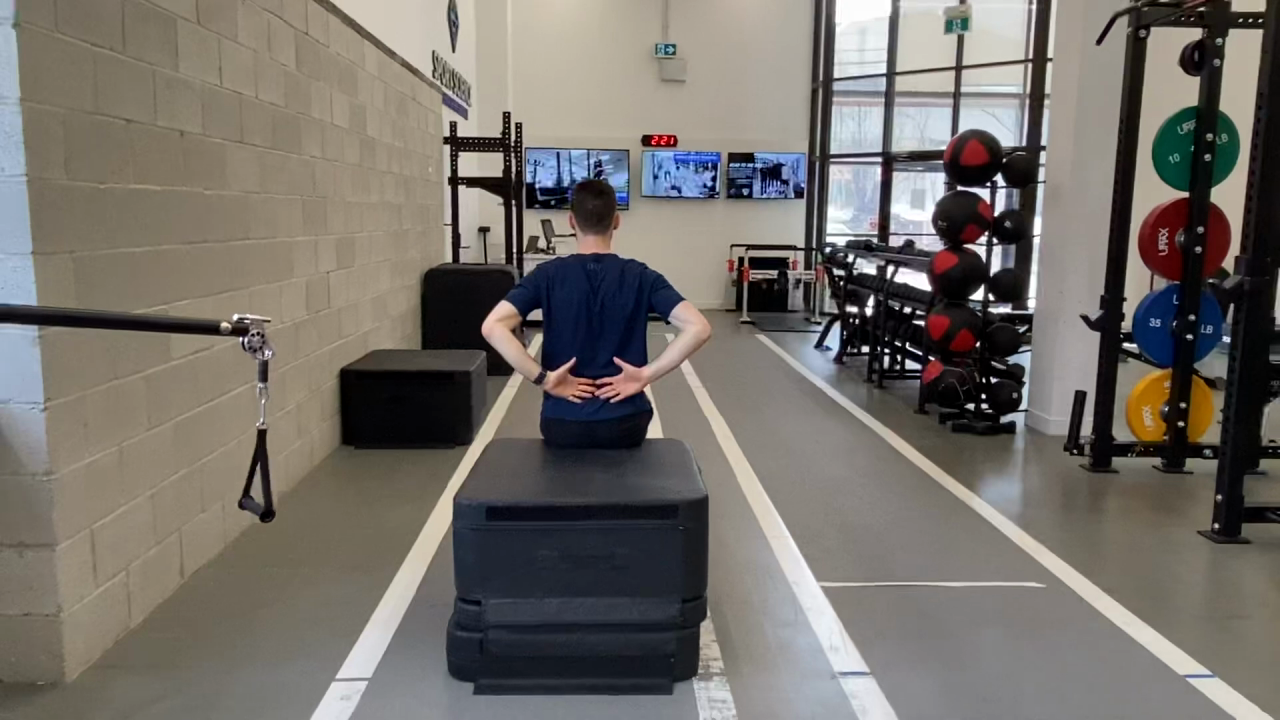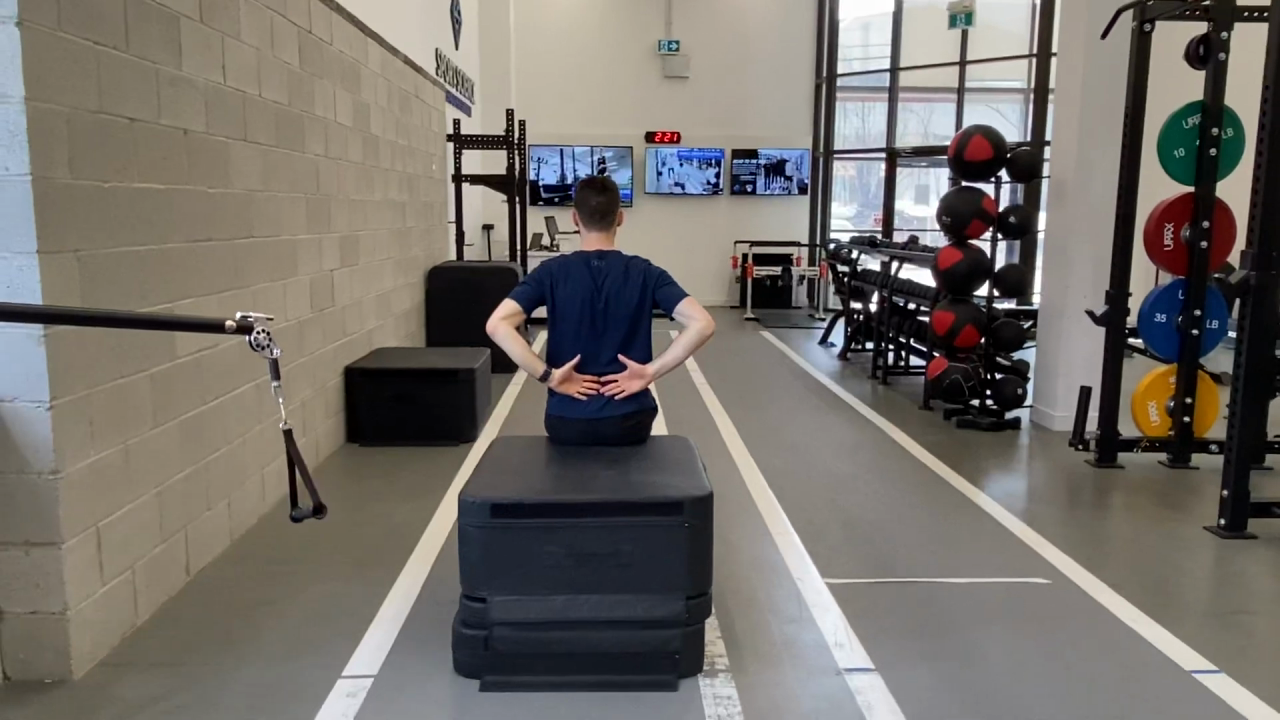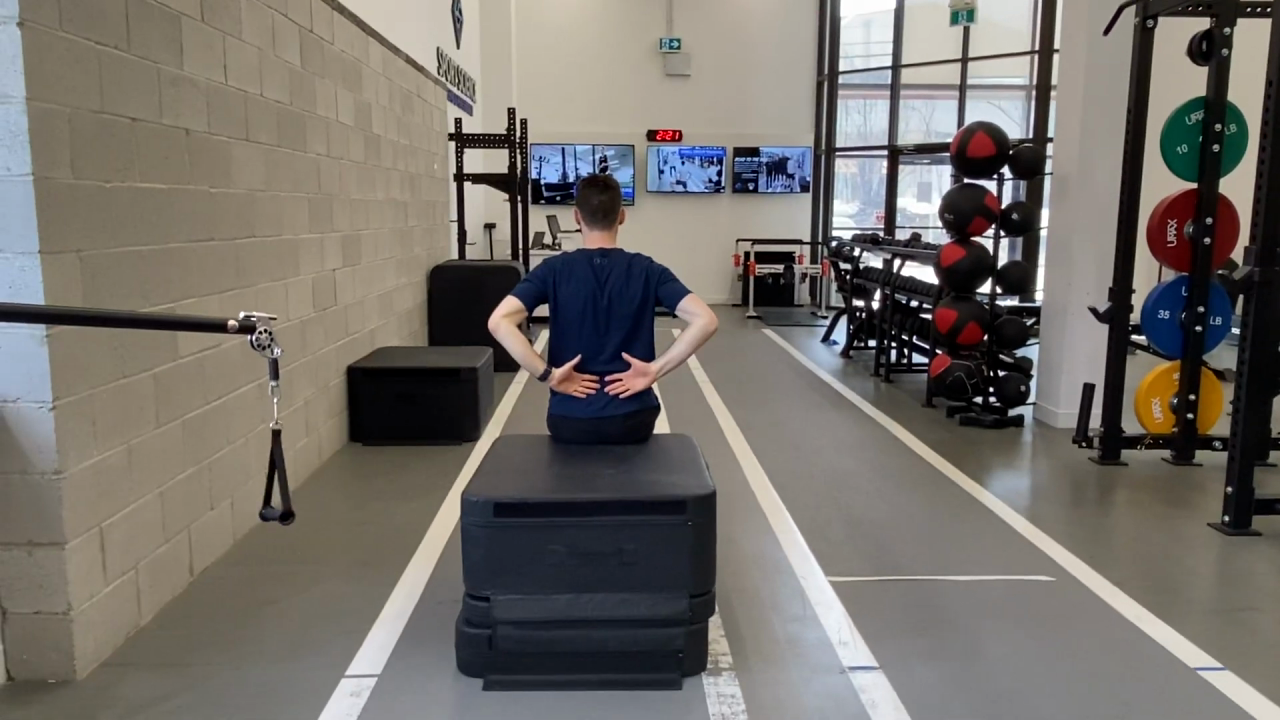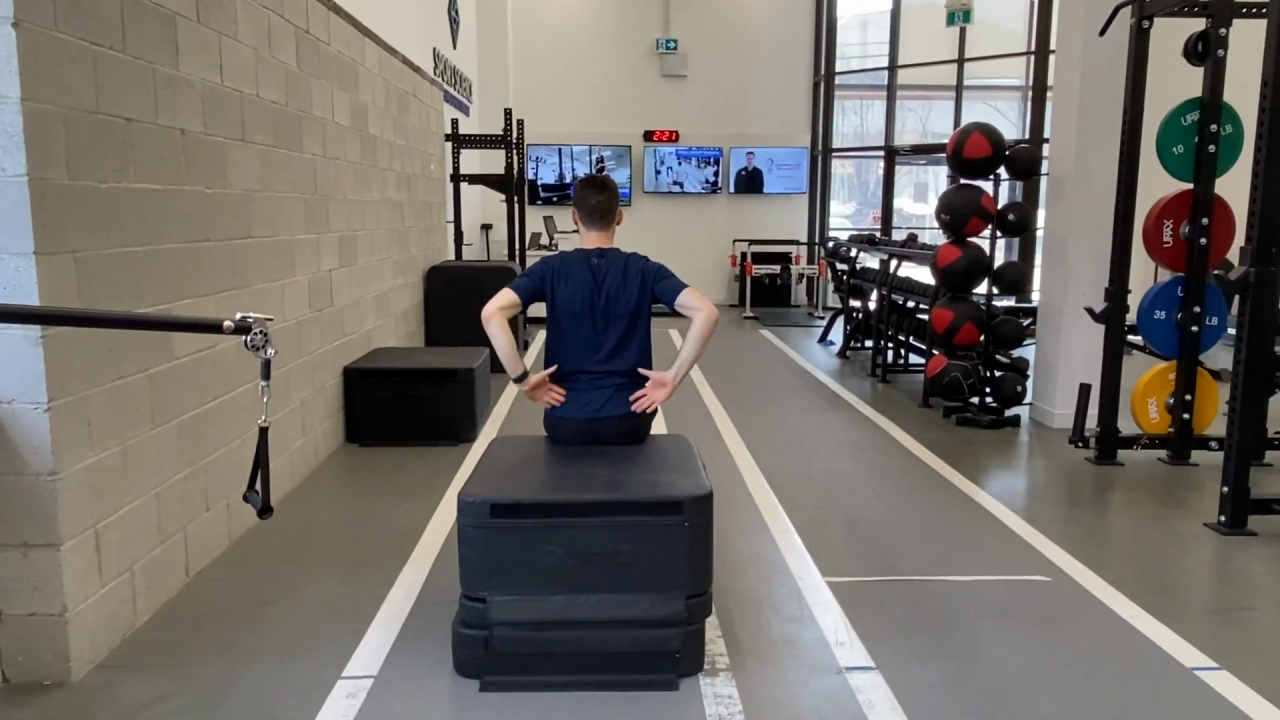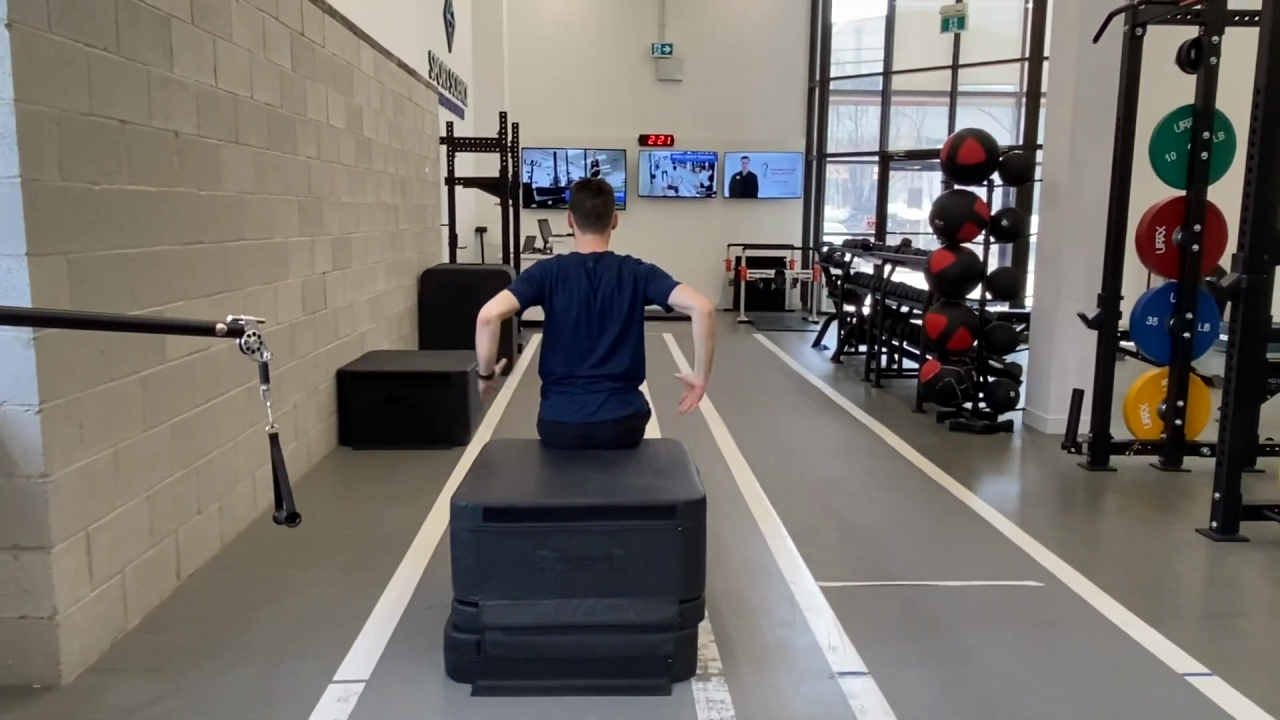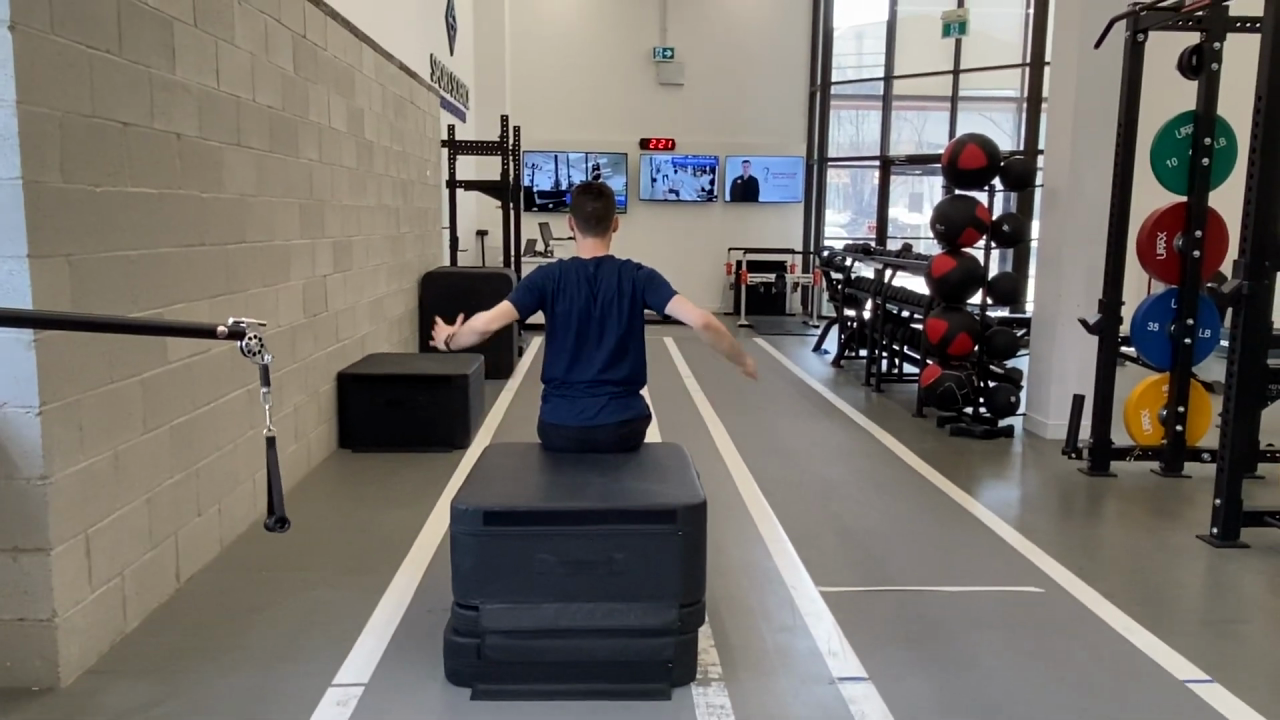
dt=0.4s
person 1, frame 1
left shoulder: (547, 276)
right shoulder: (641, 278)
left elbow: (493, 327)
right elbow: (697, 328)
left wrist: (542, 377)
right wrist: (646, 374)
left hip: (561, 424)
right hip: (625, 423)
person 1, frame 2
left shoulder: (551, 273)
right shoulder: (645, 274)
left elbow: (497, 325)
right elbow: (702, 324)
left wrist: (548, 375)
right wrist: (650, 371)
left hip: (566, 421)
right hip: (630, 421)
person 1, frame 3
left shoulder: (553, 271)
right shoulder: (648, 272)
left elbow: (499, 322)
right elbow: (705, 320)
left wrist: (547, 374)
right wrist: (655, 369)
left hip: (569, 420)
right hip: (632, 419)
person 1, frame 4
left shoulder: (551, 270)
right shoulder: (645, 271)
left elbow: (493, 313)
right elbow: (705, 312)
left wrist: (521, 377)
right wrist: (674, 376)
left hip: (565, 419)
right hip: (629, 418)
person 1, frame 5
left shoulder: (547, 273)
right shoulder: (639, 274)
left elbow: (488, 315)
right elbow: (701, 308)
left wrist: (485, 373)
right wrist: (700, 375)
left hip: (559, 422)
right hip: (623, 421)
person 1, frame 6
left shoulder: (548, 277)
right shoulder: (639, 277)
left elbow: (487, 324)
right elbow: (700, 320)
left wrist: (450, 340)
right wrist: (742, 360)
left hip: (559, 426)
right hip: (623, 425)
